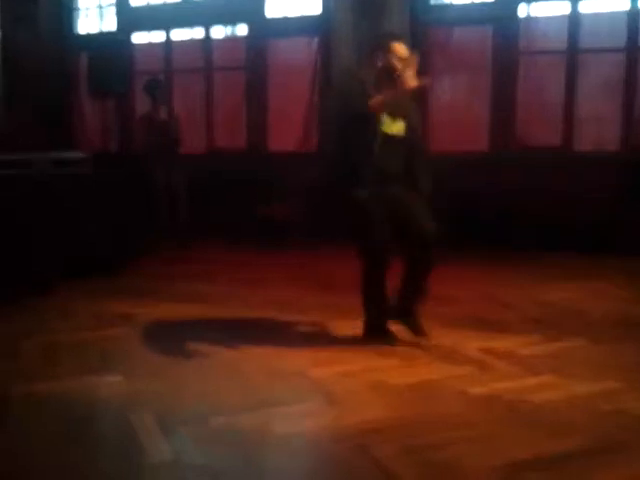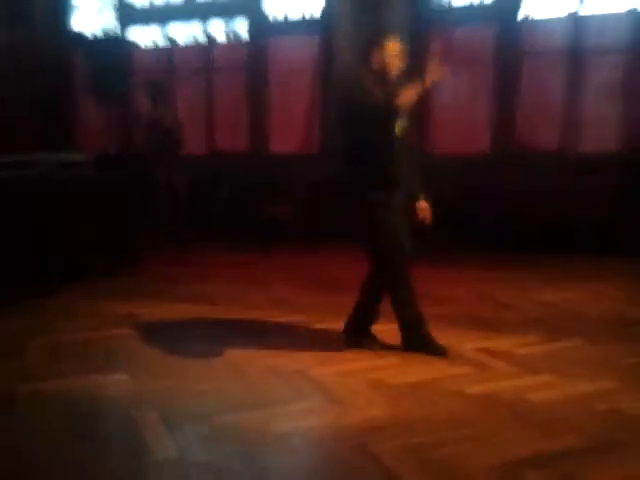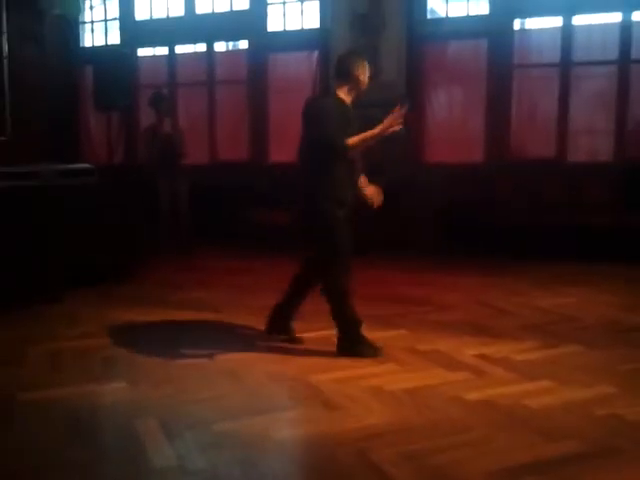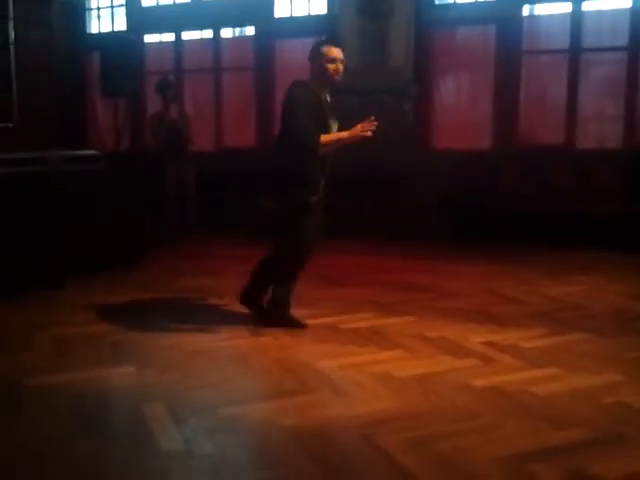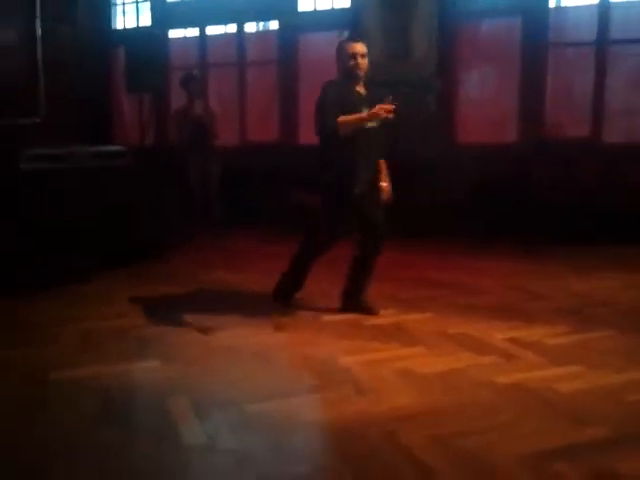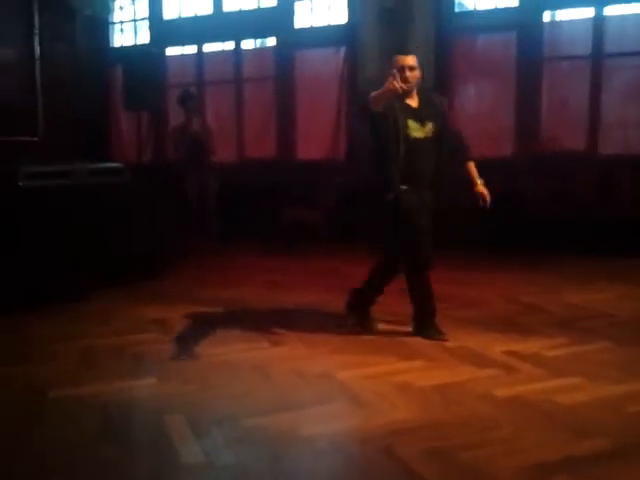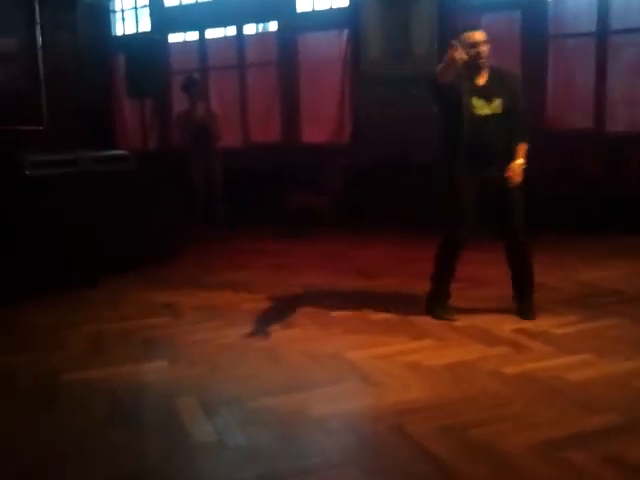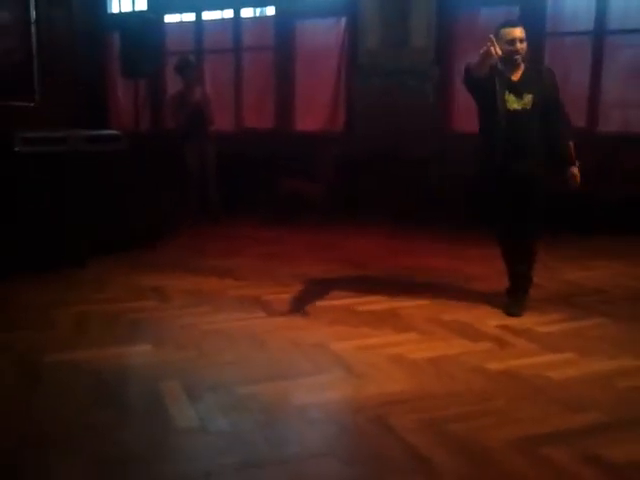
dt=0.4s
person 1, frame 1
left shoulder: (406, 105)
right shoulder: (362, 94)
left elbow: (415, 155)
right elbow: (363, 112)
left wrist: (422, 194)
right wrist: (398, 93)
left hip: (399, 187)
right hip: (367, 188)
left knee: (425, 237)
right knee: (377, 255)
left ankle: (405, 307)
right ankle: (376, 324)
person 1, frame 2
left shoulder: (390, 95)
right shoulder: (361, 96)
right elbow: (391, 111)
left wrist: (417, 196)
right wrist: (422, 84)
left hip: (396, 193)
right hip: (377, 194)
left knee: (396, 261)
right knee: (392, 262)
left ankle: (414, 334)
right ankle: (358, 328)
person 1, frame 3
left shoulder: (337, 107)
right shoulder: (325, 106)
right elbow: (337, 149)
left wrist: (362, 185)
right wrist: (378, 132)
left hip: (334, 199)
right hip: (325, 201)
left knee: (320, 264)
right knee: (337, 267)
left ankle: (280, 319)
right ankle: (351, 337)
person 1, frame 4
left shoulder: (324, 98)
right shoulder: (302, 95)
right elbow: (306, 143)
right wrist: (348, 135)
left hip: (311, 185)
right hip: (298, 185)
left knee: (297, 247)
right knee: (291, 247)
left ankle: (277, 308)
right ankle: (255, 295)
person 1, frame 5
left shoulder: (372, 95)
right shoulder: (333, 92)
right elbow: (328, 129)
left wrist: (383, 177)
right wrist: (367, 117)
left hip: (367, 181)
right hip: (342, 182)
left knee: (373, 239)
right knee: (320, 240)
left ankle: (353, 296)
right ankle: (285, 291)
person 1, frame 6
left shoulder: (435, 105)
right shoulder: (387, 104)
left elbow: (456, 144)
right elbow: (372, 105)
left wrist: (477, 181)
right wrist: (387, 90)
left hip: (424, 191)
right hip: (400, 190)
left knee: (395, 255)
right knee: (420, 255)
left ankle: (359, 303)
right ankle: (425, 320)
person 1, frame 7
left shoulder: (506, 80)
right shoulder: (455, 82)
left elbow: (520, 125)
right elbow: (440, 80)
left wrist: (519, 160)
right wrist: (452, 63)
left hip: (501, 170)
right hip: (466, 172)
left knee: (516, 236)
right knee: (455, 235)
left ankle: (524, 298)
right ankle: (437, 298)
person 1, frame 8
left shoulder: (543, 77)
right shoulder: (488, 77)
left elbow: (559, 121)
right elbow: (472, 75)
left wrist: (570, 161)
right wrist: (485, 57)
left hip: (535, 166)
right hip: (501, 166)
left knee: (527, 230)
right knee: (506, 229)
left ankle: (519, 292)
right ankle: (517, 285)
person 2, frame 1
left shoulder: (170, 117)
right shoulder: (144, 120)
left elbow: (176, 142)
right elbow: (143, 146)
left wrist: (166, 123)
right wrist: (159, 123)
left hip: (172, 164)
right hip: (155, 165)
left knee: (178, 201)
right knee: (161, 202)
right ankle: (164, 234)
person 2, frame 2
left shoulder: (171, 118)
right shoulder: (148, 121)
left elbow: (177, 143)
right elbow: (147, 147)
left wrist: (170, 125)
right wrist: (160, 127)
left hip: (173, 164)
right hip: (158, 165)
left knee: (178, 201)
right knee: (163, 203)
left ankle: (178, 234)
right ankle: (164, 234)
person 2, frame 3
left shoulder: (175, 129)
right shoulder: (149, 131)
left elbow: (180, 154)
right elbow: (149, 158)
left wrist: (171, 136)
right wrist: (161, 137)
left hip: (176, 174)
right hip: (160, 175)
left knee: (181, 211)
right knee: (165, 211)
left ankle: (181, 242)
person 2, frame 4
left shoulder: (182, 115)
right shoulder: (156, 118)
left elbow: (188, 140)
right elbow: (157, 144)
left wrist: (178, 122)
right wrist: (167, 123)
left hip: (183, 159)
right hip: (167, 161)
left knee: (188, 197)
right knee: (172, 197)
right ankle: (172, 231)
person 2, frame 5
left shoulder: (207, 110)
right shoulder: (180, 113)
left elbow: (214, 135)
right elbow: (181, 139)
left wrist: (204, 118)
right wrist: (192, 119)
left hip: (208, 155)
right hip: (192, 156)
left knee: (212, 193)
right knee: (196, 193)
person 2, frame 6
left shoulder: (205, 127)
right shoulder: (177, 131)
left elbow: (211, 152)
right elbow: (177, 157)
left wrist: (201, 135)
right wrist: (189, 136)
left hip: (206, 171)
right hip: (189, 173)
left knee: (209, 208)
right knee: (194, 209)
person 2, frame 7
left shoulder: (209, 112)
right shoulder: (182, 116)
left elbow: (217, 137)
right elbow: (183, 142)
left wrist: (206, 120)
right wrist: (195, 122)
left hip: (211, 156)
right hip: (194, 159)
left knee: (217, 193)
right knee: (200, 195)
person 2, frame 8
left shoulder: (202, 95)
right shoulder: (176, 98)
left elbow: (210, 120)
right elbow: (178, 123)
left wrist: (201, 104)
right wrist: (191, 105)
left hip: (204, 140)
right hip: (188, 142)
left knee: (210, 177)
right knee: (194, 178)
left ankle: (212, 211)
right ankle: (196, 214)
